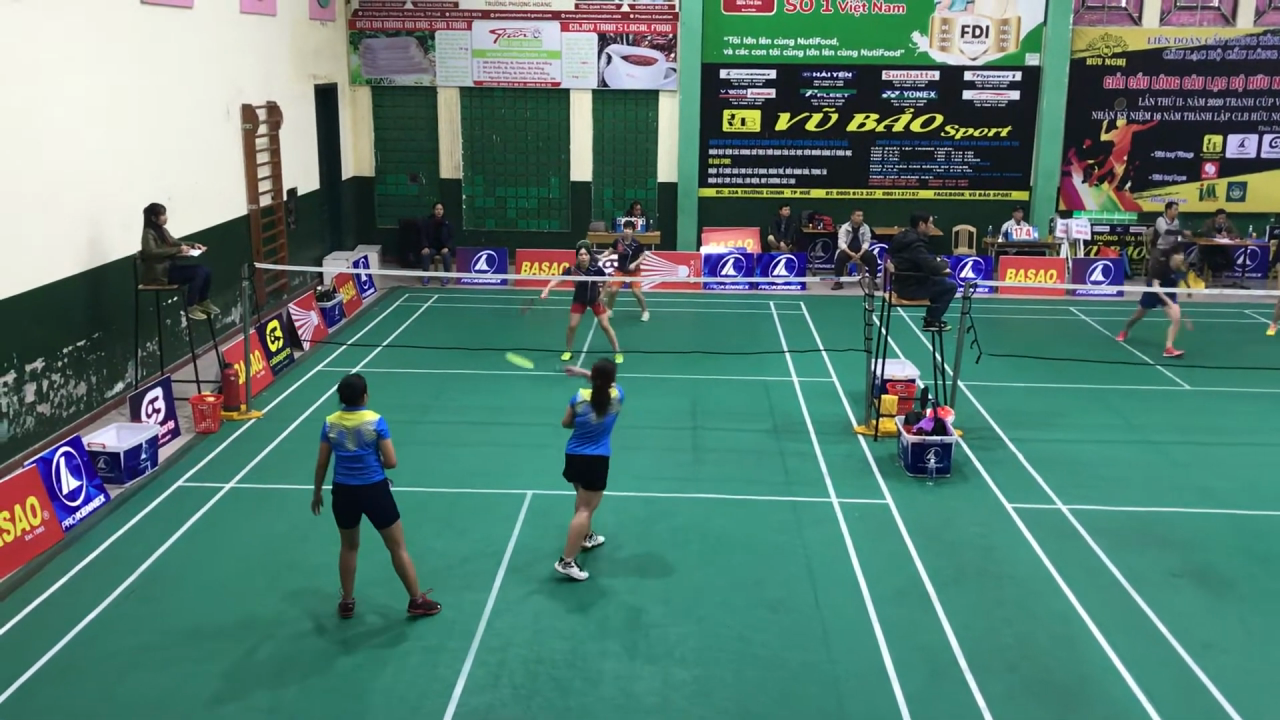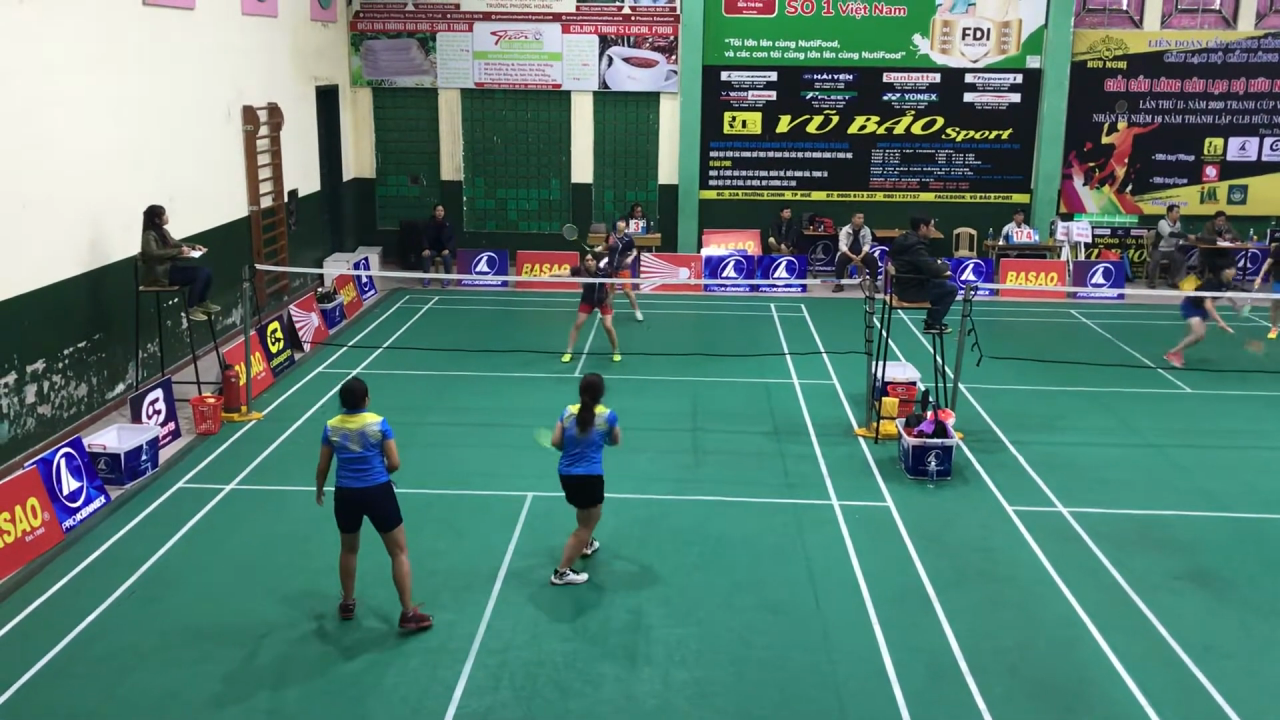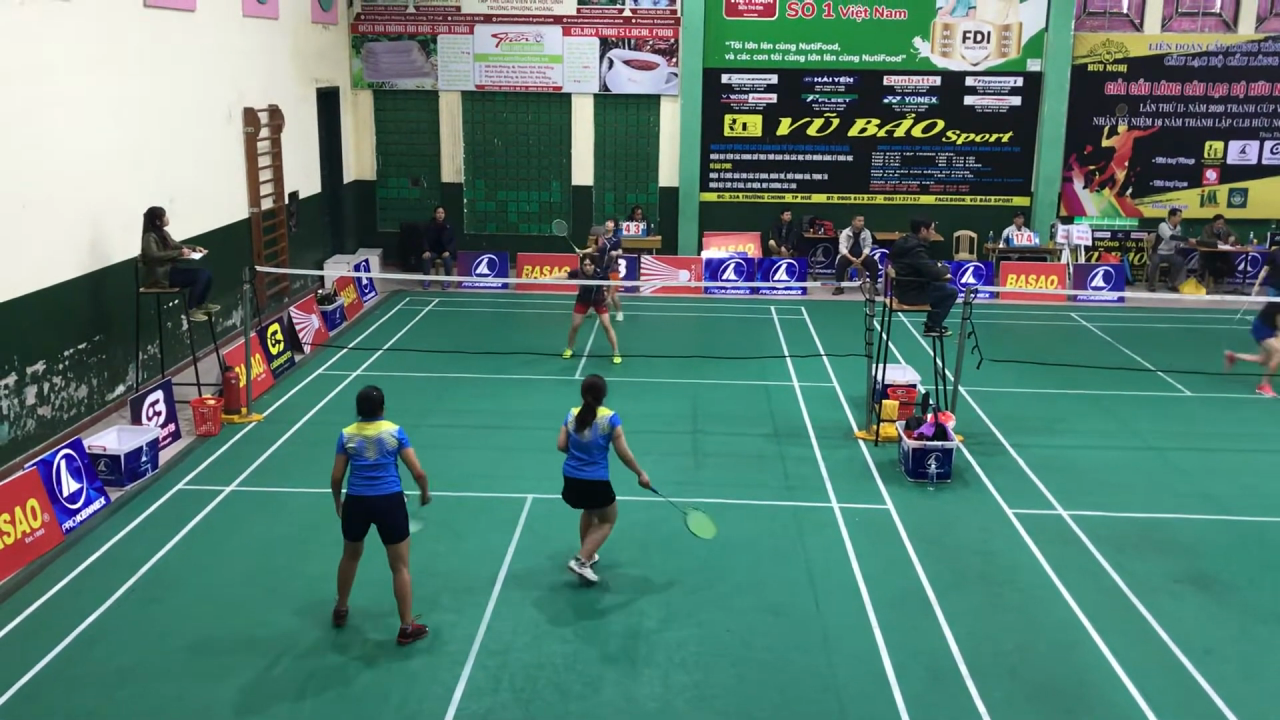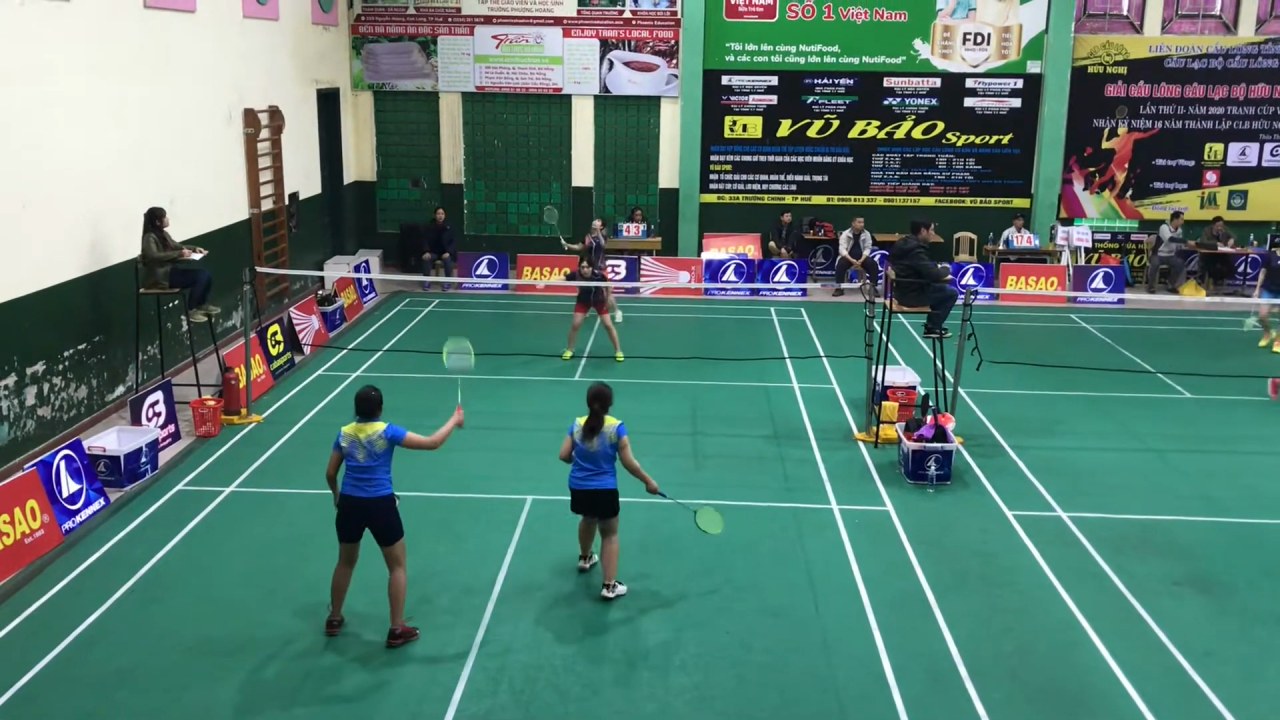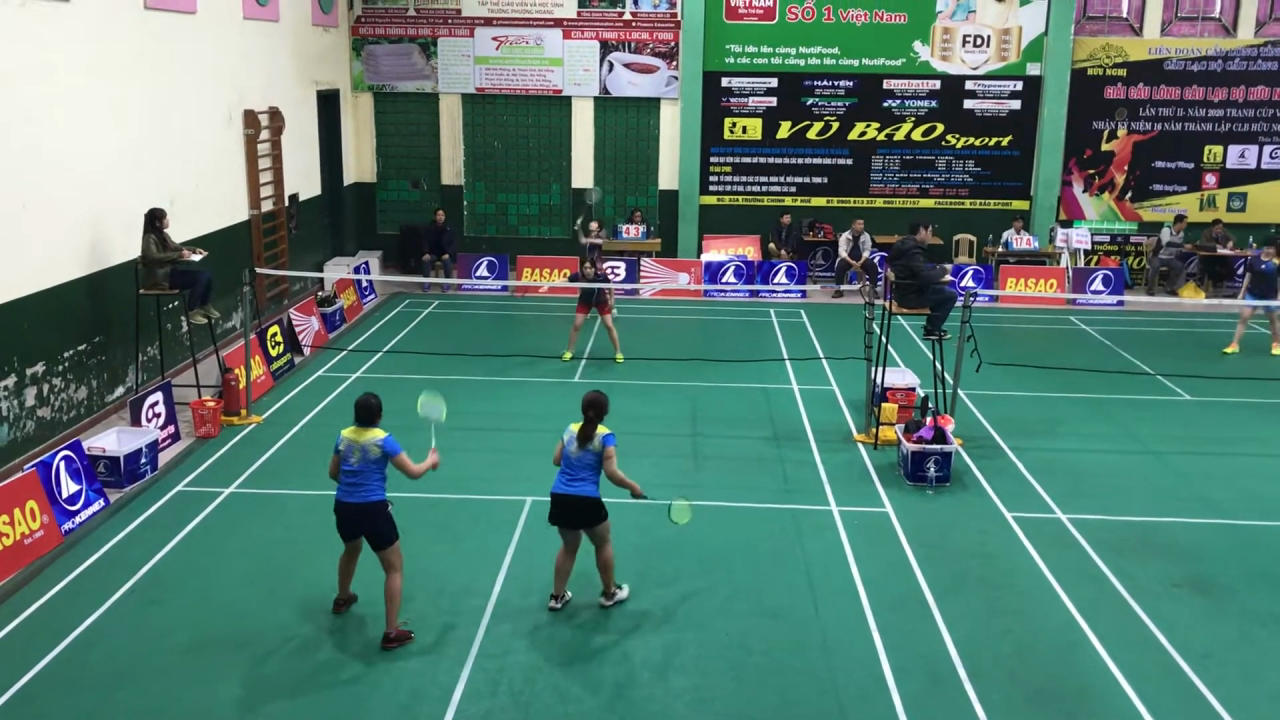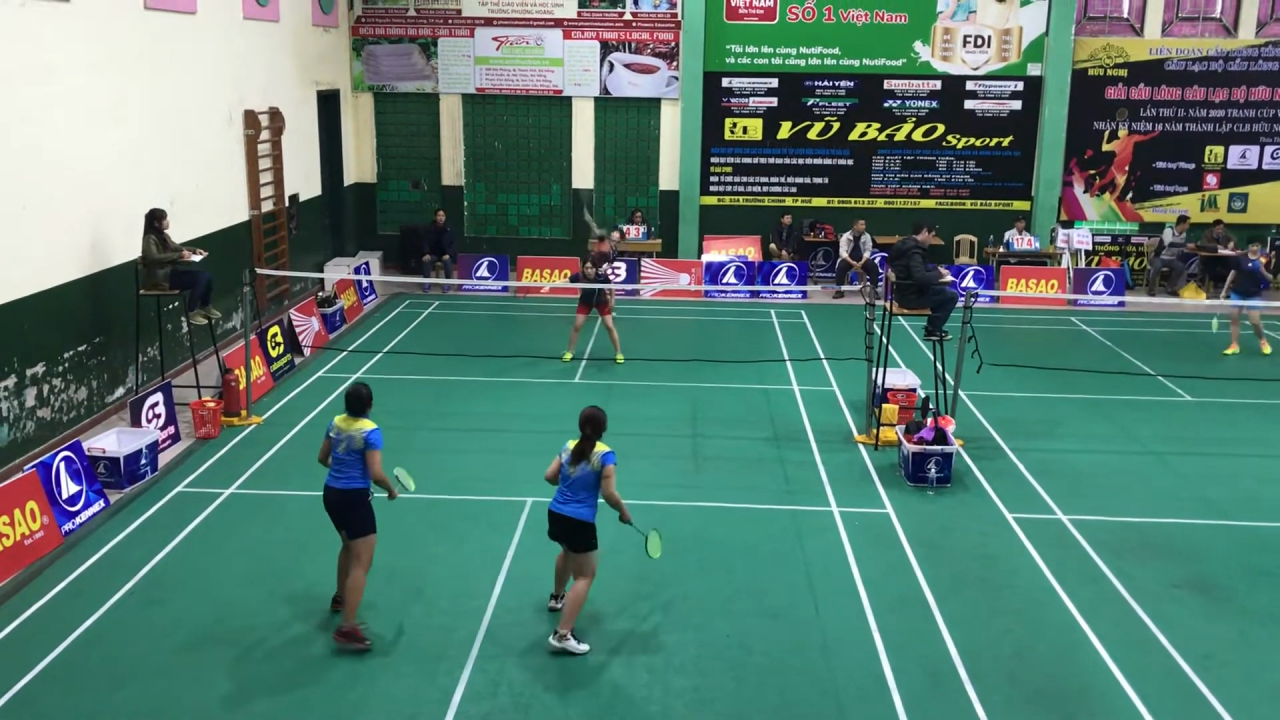
dt=0.3s
person 1, frame 1
left shoulder: (330, 423)
right shoulder: (375, 421)
left elbow: (321, 464)
right elbow: (391, 462)
left wrist: (317, 493)
left hip: (343, 492)
right hip: (374, 490)
left knee: (349, 547)
right knee: (397, 547)
left ankle: (347, 602)
right ankle: (417, 600)
person 1, frame 2
left shoulder: (332, 427)
right shoulder: (379, 423)
left elbow: (322, 467)
right elbow: (393, 464)
left wrist: (319, 489)
left hip: (346, 495)
right hip: (378, 493)
left knee: (348, 550)
right knee: (399, 553)
left ankle: (347, 603)
right ankle: (408, 614)
person 1, frame 3
left shoulder: (347, 435)
right shoulder: (395, 432)
left elbow: (337, 476)
right elbow: (417, 472)
left wrist: (337, 501)
right wrist: (425, 493)
left hip: (356, 502)
right hip: (389, 502)
left knee: (350, 556)
right knee: (400, 567)
left ankle: (341, 609)
right ankle: (407, 627)
person 1, frame 4
left shoulder: (344, 433)
right shoulder: (386, 431)
left elbow: (330, 474)
right elbow: (431, 443)
left wrist: (337, 495)
right wrist: (453, 421)
left hip: (349, 504)
right hip: (380, 505)
left knee: (345, 562)
right knee: (397, 566)
left ankle: (334, 619)
right ankle: (397, 629)
person 1, frame 5
left shoulder: (344, 437)
right shoulder: (383, 440)
left elbow: (333, 473)
right elbow: (413, 472)
right wrist: (431, 460)
left hip: (343, 507)
right hip: (372, 509)
left knee: (352, 549)
right knee: (394, 569)
left ankle: (342, 599)
right ankle: (392, 632)
person 1, frame 6
left shoulder: (336, 423)
right shoulder: (371, 432)
left elbow: (322, 458)
right elbow: (376, 474)
right wrist: (391, 489)
left hip: (331, 494)
right hip: (354, 498)
left knee: (349, 546)
right knee: (361, 564)
left ankle: (341, 597)
right ankle: (348, 627)
person 2, frame 1
left shoulder: (580, 396)
right shoulder: (617, 397)
left elbow: (566, 423)
right elbow: (608, 384)
right wrist: (583, 373)
left hip: (573, 455)
right hip: (596, 459)
left knee: (584, 499)
right knee: (585, 509)
left ankle: (586, 537)
right ankle: (567, 561)
person 2, frame 2
left shoulder: (568, 412)
right shoulder: (608, 416)
left elbow: (555, 442)
right elbow: (615, 441)
left hip: (566, 474)
right hip: (589, 476)
left knee: (585, 513)
right knee: (588, 524)
left ankle: (586, 544)
right ankle: (562, 572)
person 2, frame 3
left shoulder: (572, 415)
right shoulder: (610, 418)
left elbow: (561, 445)
right elbow: (622, 452)
right wrist: (641, 474)
left hip: (571, 477)
right hip: (595, 480)
left knee: (588, 513)
right knee: (607, 520)
left ankle: (586, 555)
right ankle: (581, 560)
person 2, frame 4
left shoulder: (577, 424)
right shoulder: (616, 427)
left elbow: (564, 455)
right elbow: (628, 462)
right wrist: (648, 481)
left hip: (578, 488)
right hip: (604, 490)
left knee: (588, 519)
right knee: (609, 535)
left ankle: (585, 557)
right ankle: (609, 585)
person 2, frame 5
left shoulder: (570, 430)
right shoulder: (605, 436)
left elbow: (557, 460)
right elbow: (612, 473)
right wrist: (634, 487)
left hip: (559, 497)
right hip: (586, 499)
left knee: (569, 546)
right knee: (603, 543)
left ankle: (557, 597)
right ankle: (610, 592)
person 2, frame 6
left shoulder: (569, 447)
right shoulder: (605, 454)
left elbow: (550, 476)
right elbow: (609, 494)
right wrist: (623, 511)
left hip: (556, 514)
right hip: (580, 521)
left knee: (568, 552)
right knee: (584, 576)
left ankle: (557, 597)
right ankle: (563, 634)
